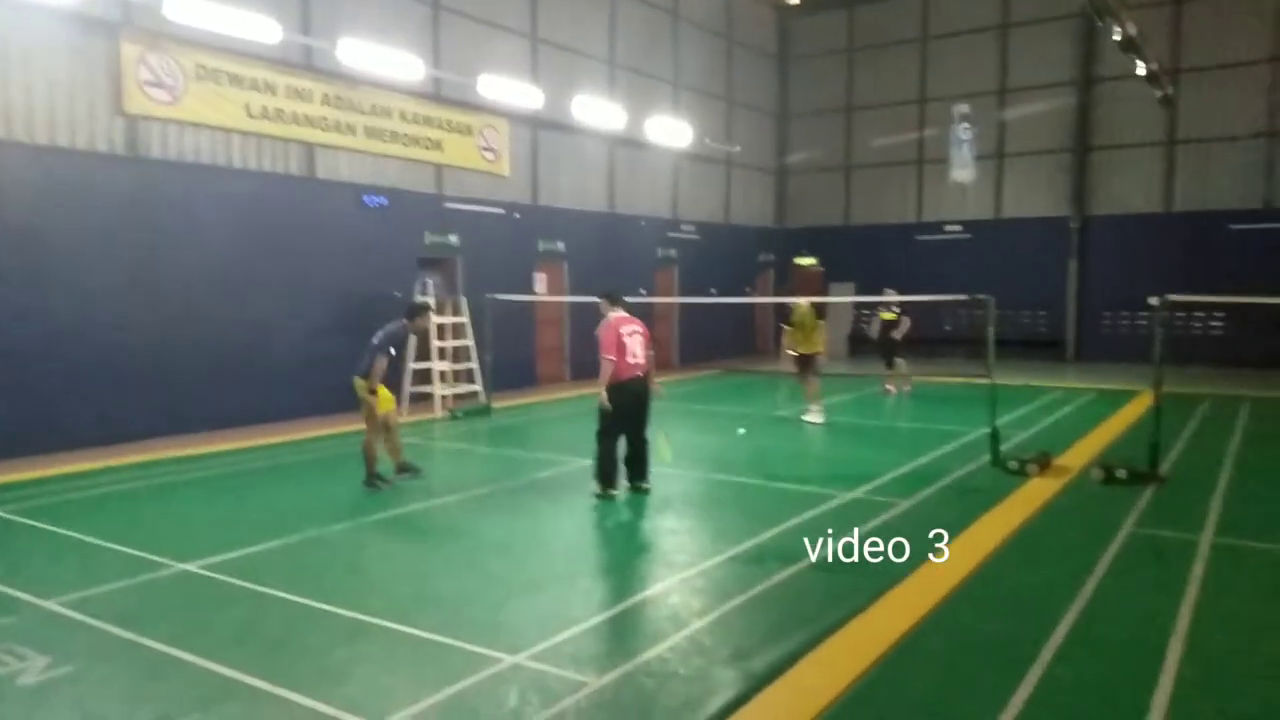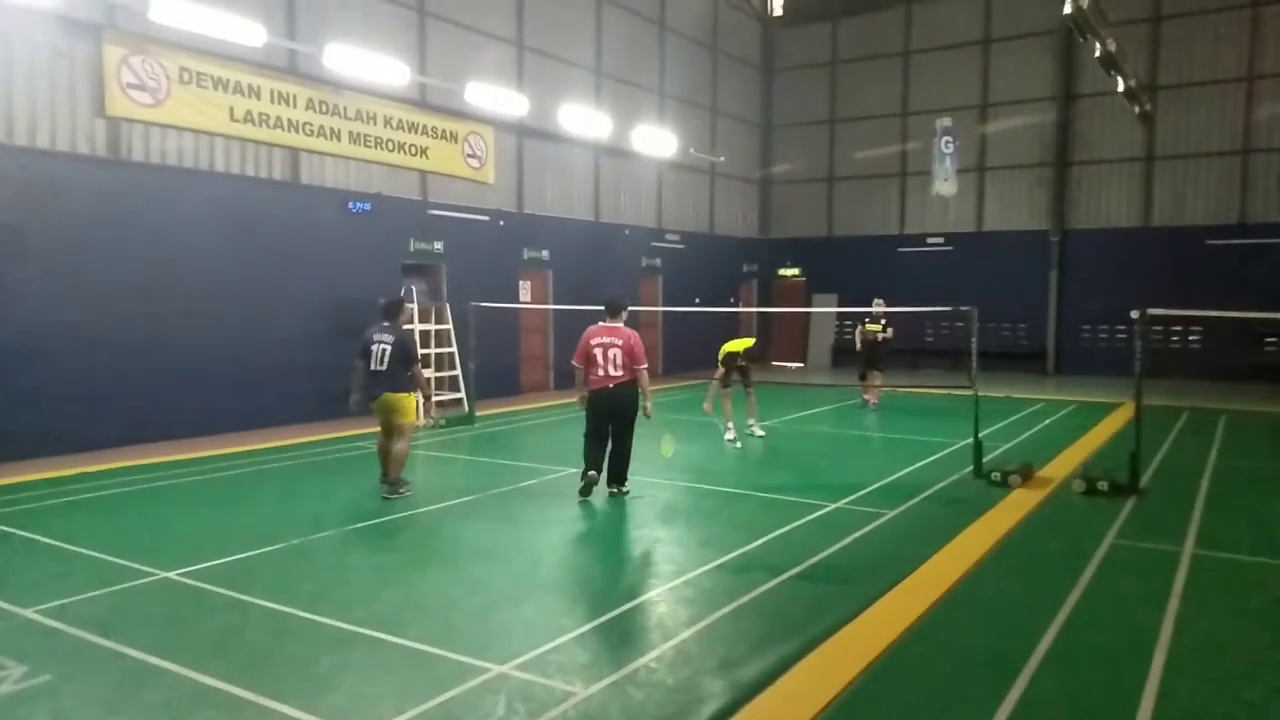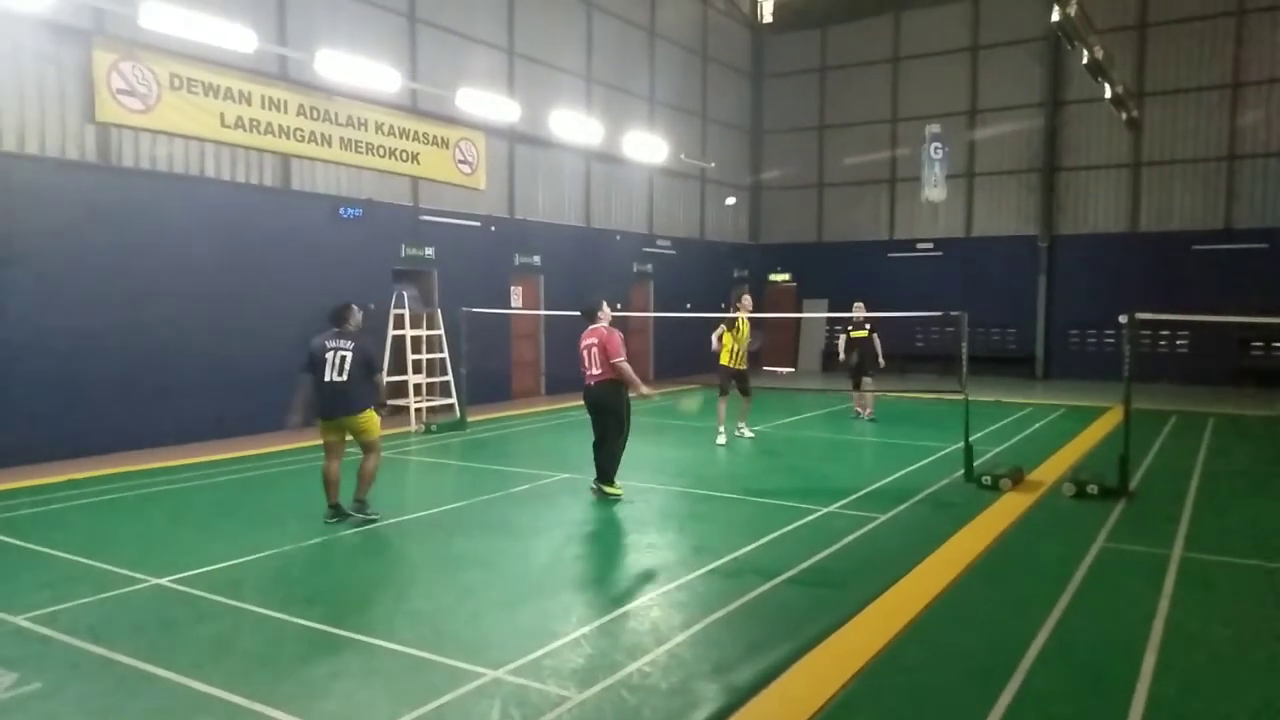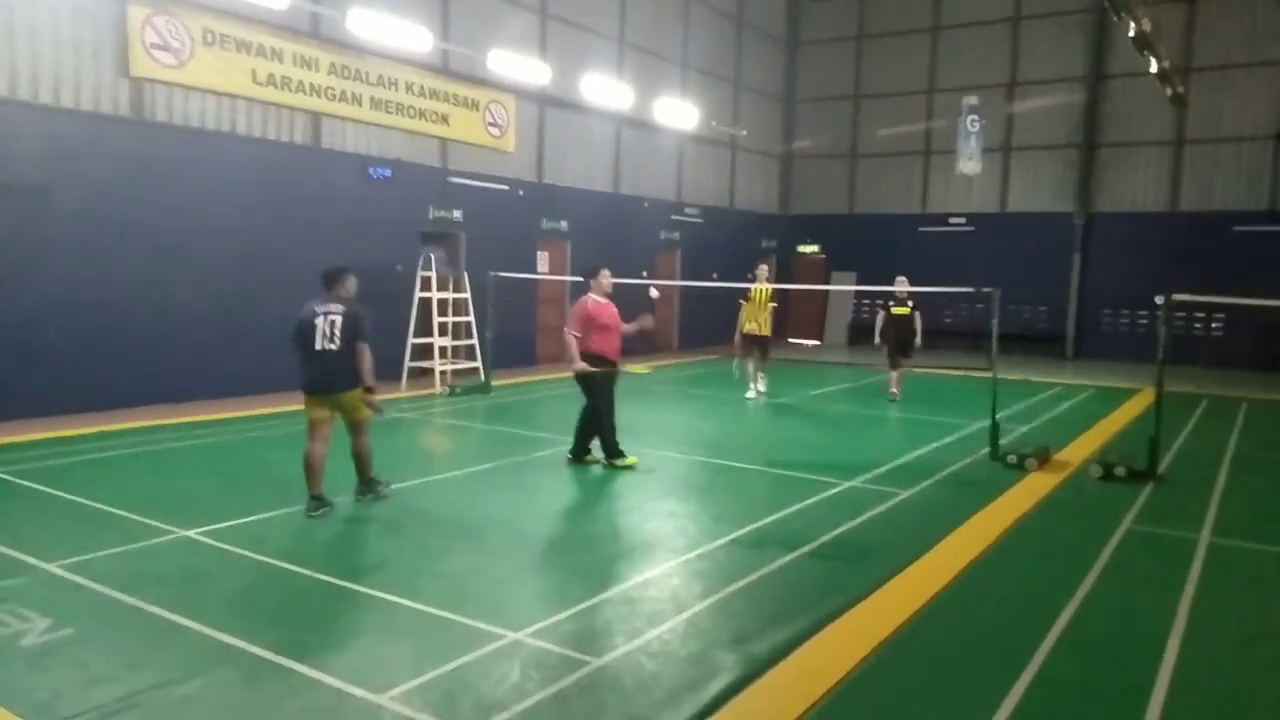
dt=1s
person 1, frame 1
left shoulder: (400, 331)
right shoulder: (396, 333)
right elbow: (380, 361)
left wrist: (377, 388)
right wrist: (372, 392)
left hip: (379, 384)
right hip: (369, 382)
left knee: (391, 425)
right knee: (374, 429)
left ankle: (400, 464)
right ankle: (371, 475)
person 1, frame 2
left shoulder: (370, 334)
right shoulder: (404, 337)
left elbow: (359, 366)
right elbow: (415, 371)
left wrist: (356, 391)
right wrist: (427, 395)
left hip: (376, 394)
right hip: (399, 394)
left knee: (386, 434)
right knee: (403, 437)
left ankle: (386, 476)
right ankle: (392, 484)
person 1, frame 3
left shoulder: (317, 344)
right shoulder: (363, 345)
left elbow: (306, 381)
right elbow: (377, 381)
left wrist: (297, 411)
right wrist: (380, 404)
left hip: (328, 412)
right hip: (359, 411)
left knee: (333, 458)
right knee: (372, 452)
left ankle: (333, 507)
right ankle: (359, 502)
person 1, frame 4
left shoulder: (307, 312)
right shoulder: (354, 312)
left elbow: (301, 350)
right elbow: (362, 351)
right wrist: (369, 388)
left hip: (316, 386)
right hip: (349, 386)
left knee: (317, 440)
right knee: (360, 434)
left ankle: (315, 498)
right ankle: (367, 484)
person 2, frame 1
left shoulder: (609, 324)
right shoulder: (637, 324)
left elbow: (609, 360)
right elbow: (648, 356)
left wrist: (602, 390)
right wrist: (651, 382)
left hip: (620, 387)
right hip: (641, 383)
left knee: (607, 437)
right knee: (637, 435)
left ankle: (607, 485)
right ankle: (639, 479)
person 2, frame 2
left shoulder: (590, 333)
right shoulder: (631, 336)
left elbow: (579, 367)
right elbow: (641, 370)
left wrist: (581, 391)
right wrist: (647, 399)
left hip: (598, 394)
right hip: (625, 394)
left knee: (596, 439)
right knee: (621, 441)
left ankle: (591, 473)
right ankle: (617, 483)
person 2, frame 3
left shoulder: (584, 337)
right shoulder: (610, 333)
right elbow: (620, 363)
right wrist: (639, 386)
left hip: (591, 390)
right hip: (610, 389)
left knee: (601, 438)
right knee: (617, 437)
left ankle: (601, 479)
right ankle: (605, 481)
person 2, frame 4
left shoulder: (610, 306)
right shoulder: (585, 304)
left elbow: (619, 329)
right elbow: (569, 334)
left wrist: (639, 325)
right wrist: (576, 361)
left hip: (607, 365)
right hip: (592, 366)
left knee: (595, 409)
right knee: (604, 410)
left ankle: (579, 451)
right ankle: (613, 455)
